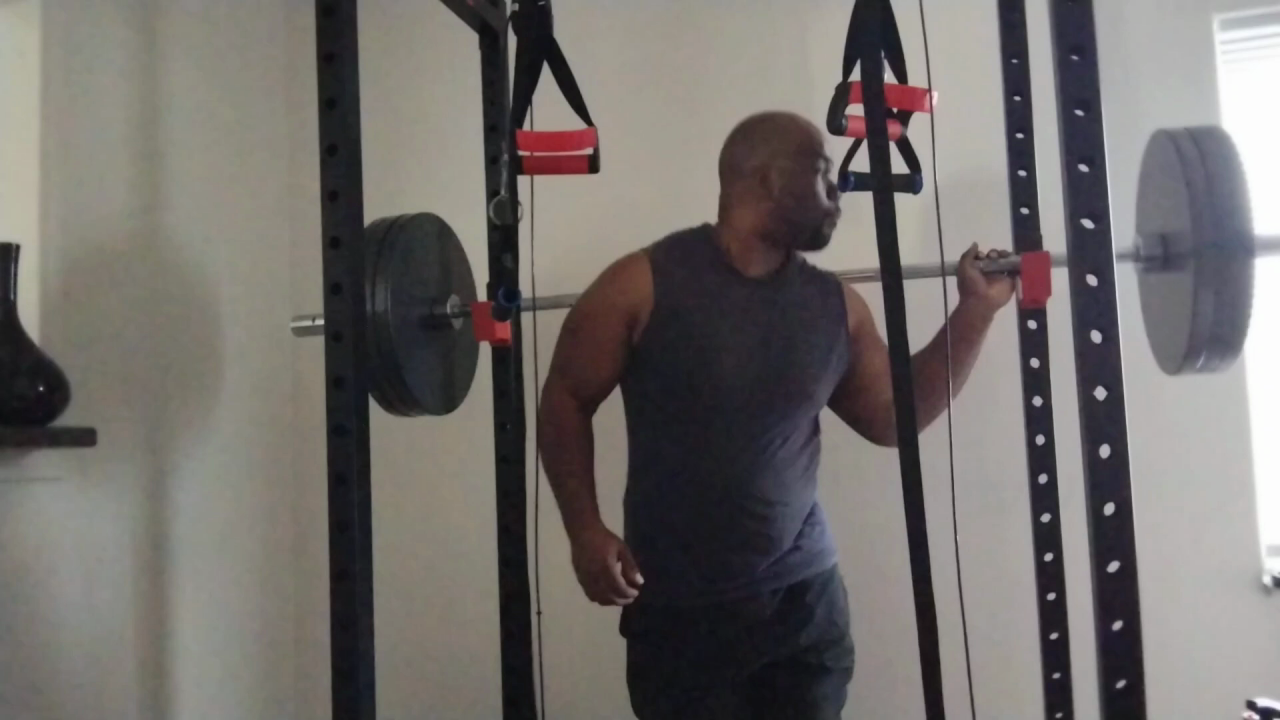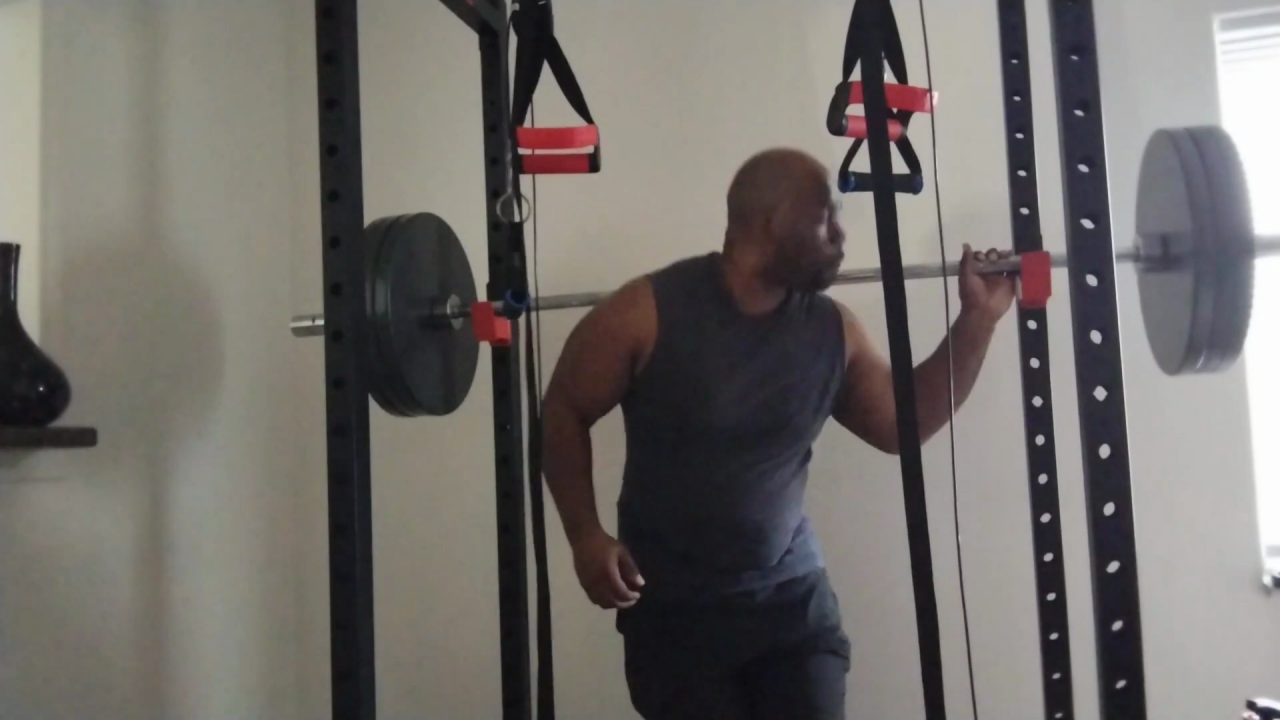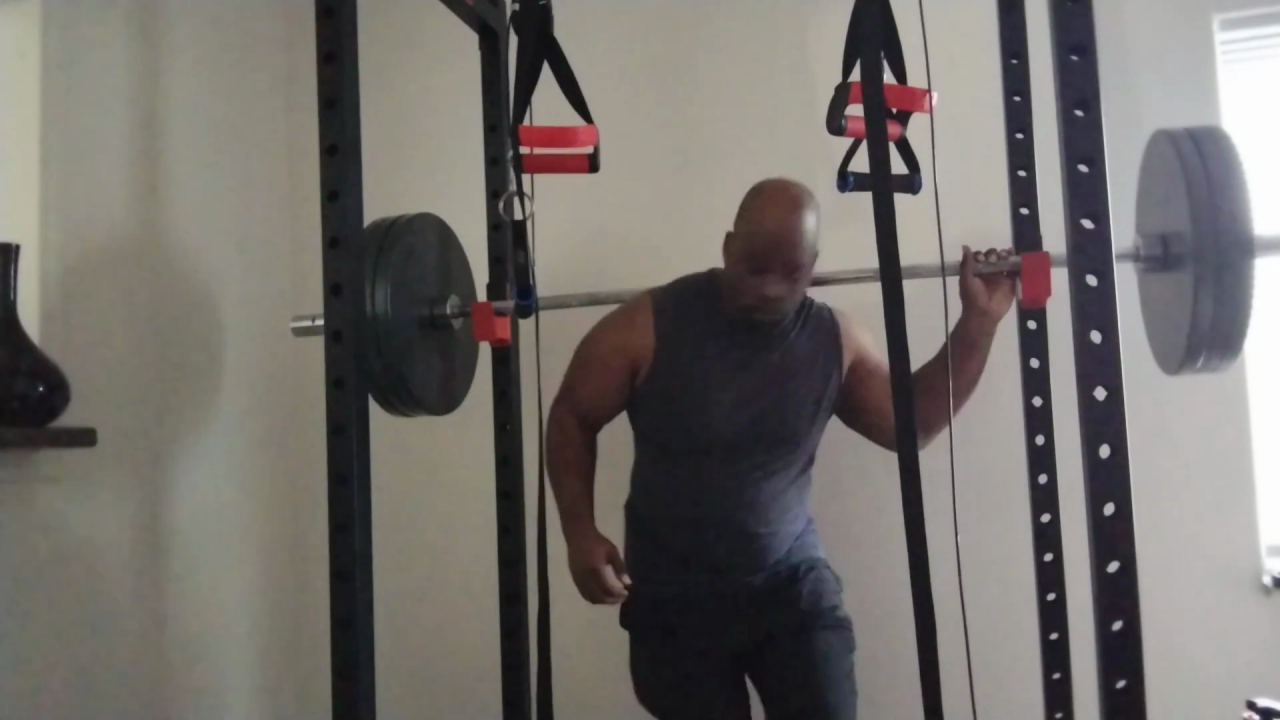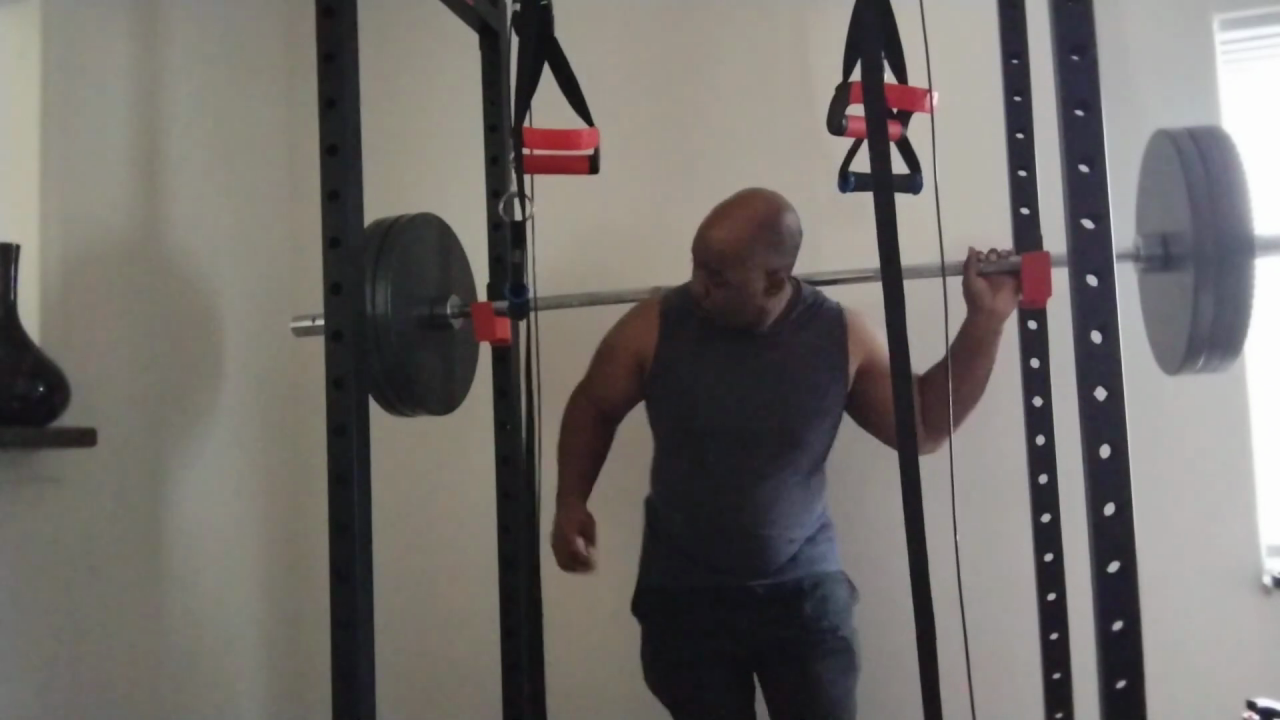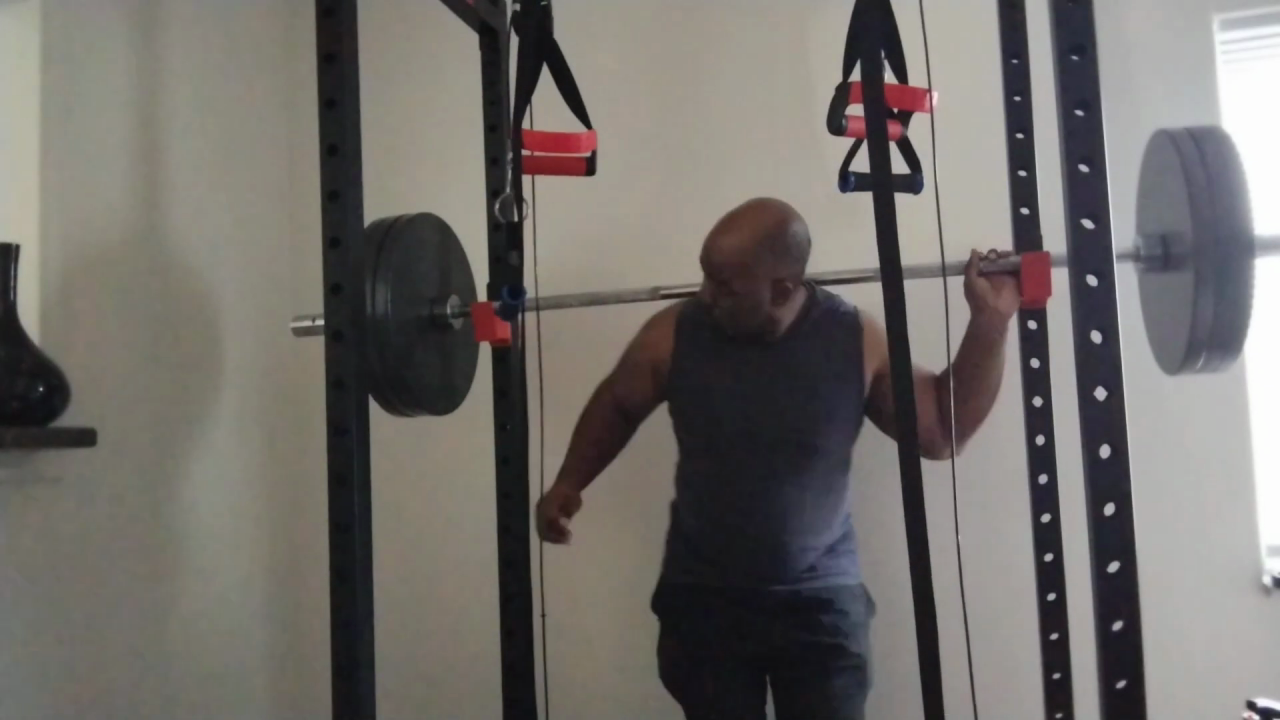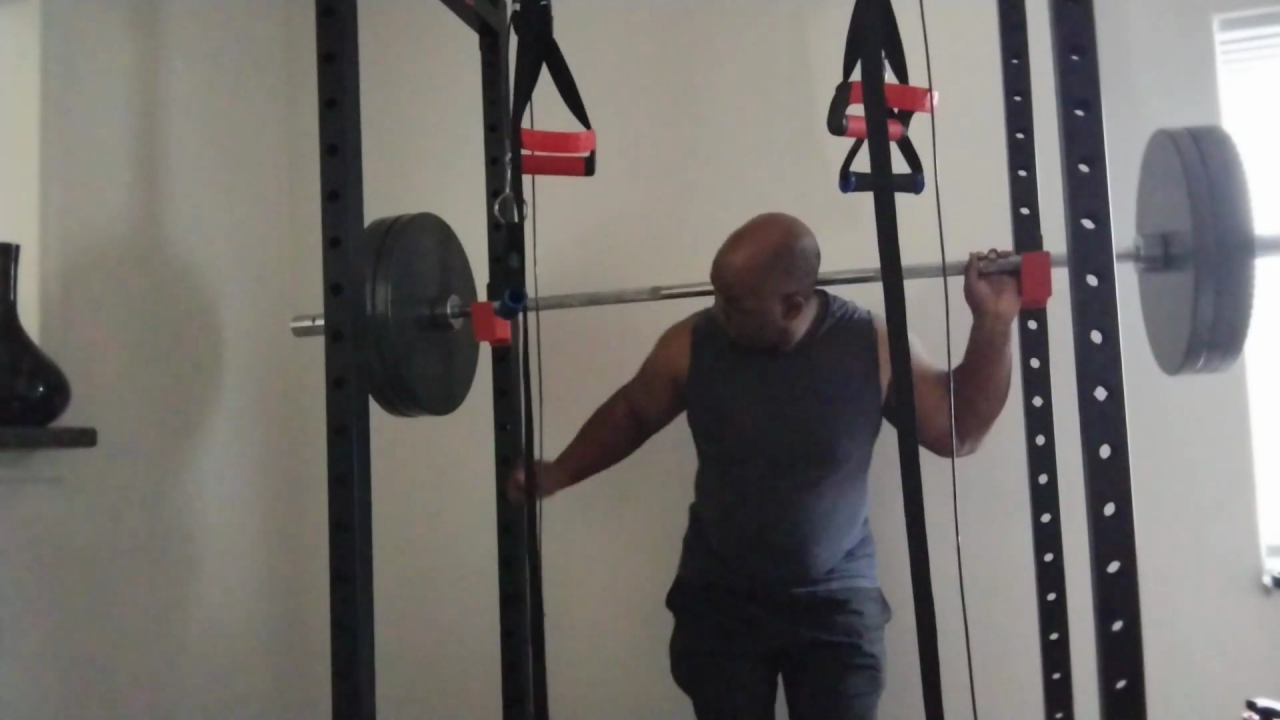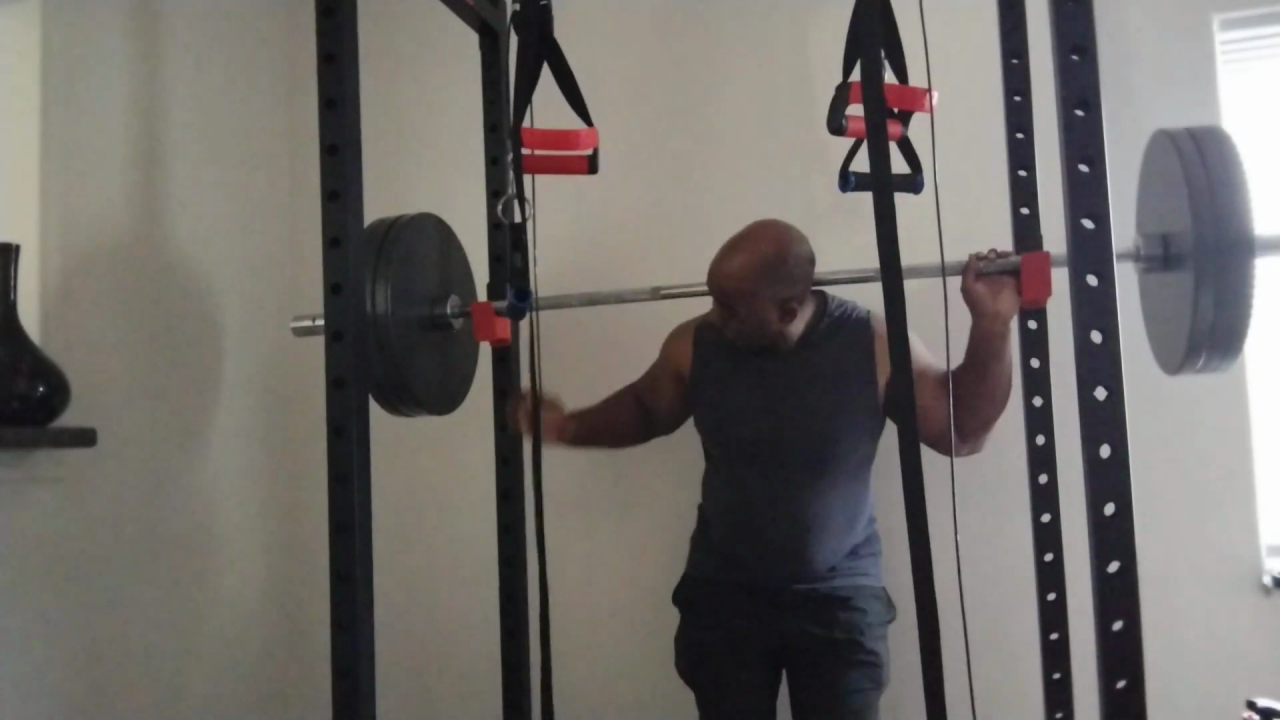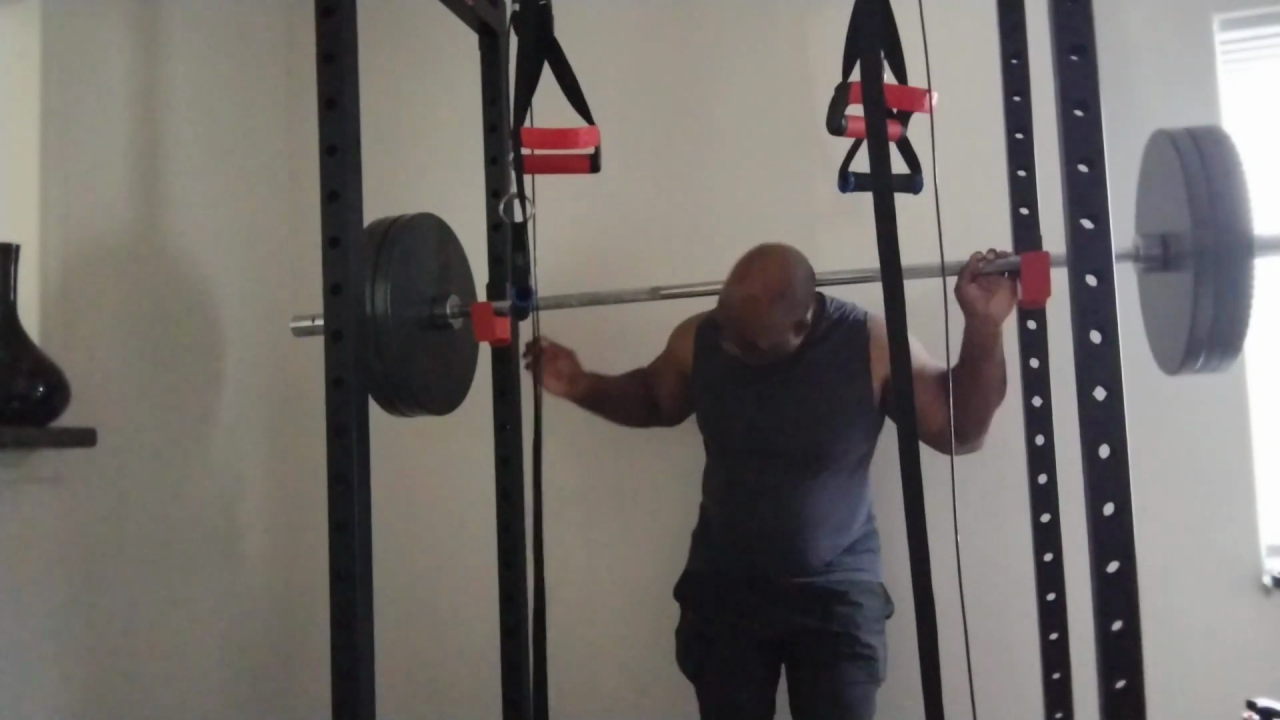
dt=0.2s
person 1, frame 1
left shoulder: (834, 303)
right shoulder: (643, 285)
left elbow: (894, 415)
right elbow: (565, 400)
left wrist: (976, 307)
right wrist: (585, 529)
left hip: (801, 592)
right hip: (679, 599)
person 1, frame 2
left shoulder: (834, 329)
right shoulder: (646, 313)
left elbow: (901, 423)
right elbow: (563, 413)
left wrist: (977, 318)
right wrist: (586, 535)
left hip: (788, 591)
right hip: (672, 601)
person 1, frame 3
left shoulder: (830, 337)
right shoulder: (645, 327)
left elbow: (910, 422)
right elbow: (573, 418)
left wrist: (979, 320)
right wrist: (581, 530)
left hip: (791, 582)
right hip: (675, 600)
person 1, frame 4
left shoulder: (840, 335)
right shoulder: (656, 326)
left elbow: (923, 426)
right elbow: (595, 405)
left wrist: (985, 319)
right wrist: (571, 500)
left hip: (801, 589)
right hip: (686, 596)
person 1, frame 5
left shoulder: (858, 340)
right shoulder: (675, 334)
left elbow: (944, 432)
right elbow: (616, 405)
left wrist: (990, 321)
right wrist: (568, 483)
left hip: (819, 597)
right hip: (704, 597)
person 1, frame 6
left shoulder: (873, 346)
right shoulder: (691, 345)
left elbow: (960, 431)
right elbow: (632, 413)
left wrist: (993, 323)
right wrist: (557, 472)
left hip: (834, 600)
right hip: (718, 598)
person 1, frame 7
left shoulder: (874, 346)
right shoulder: (695, 344)
left elbow: (962, 430)
right elbow: (647, 408)
left wrist: (991, 325)
right wrist: (568, 427)
left hip: (838, 598)
right hip: (724, 594)
person 1, frame 8
left shoulder: (872, 346)
right shoulder: (698, 339)
left elbow: (961, 430)
right elbow: (654, 399)
left wrist: (984, 326)
right wrist: (580, 386)
left hip: (836, 592)
right hip: (724, 588)
